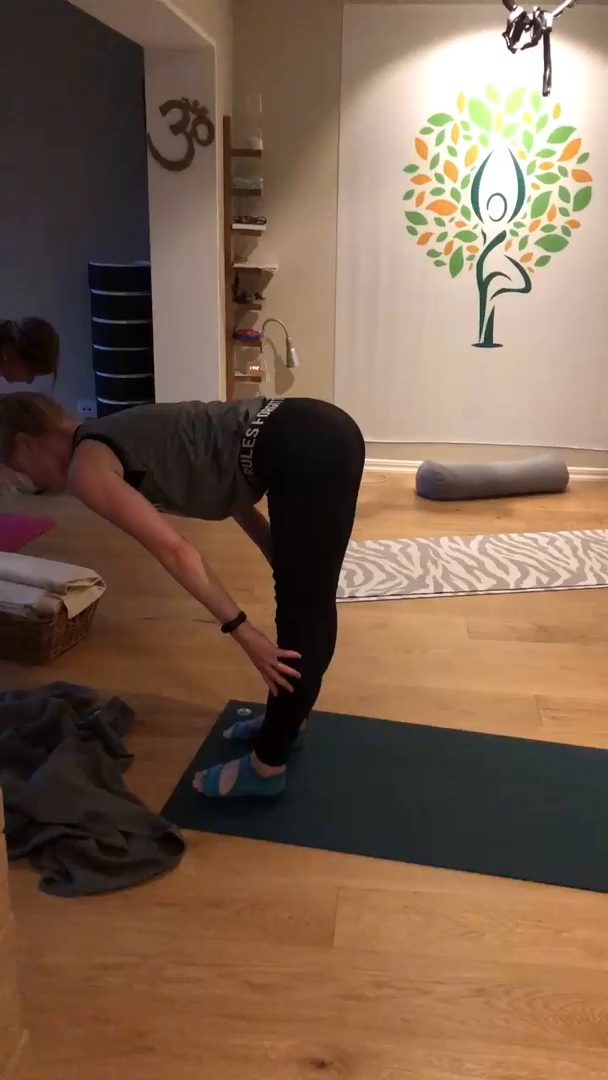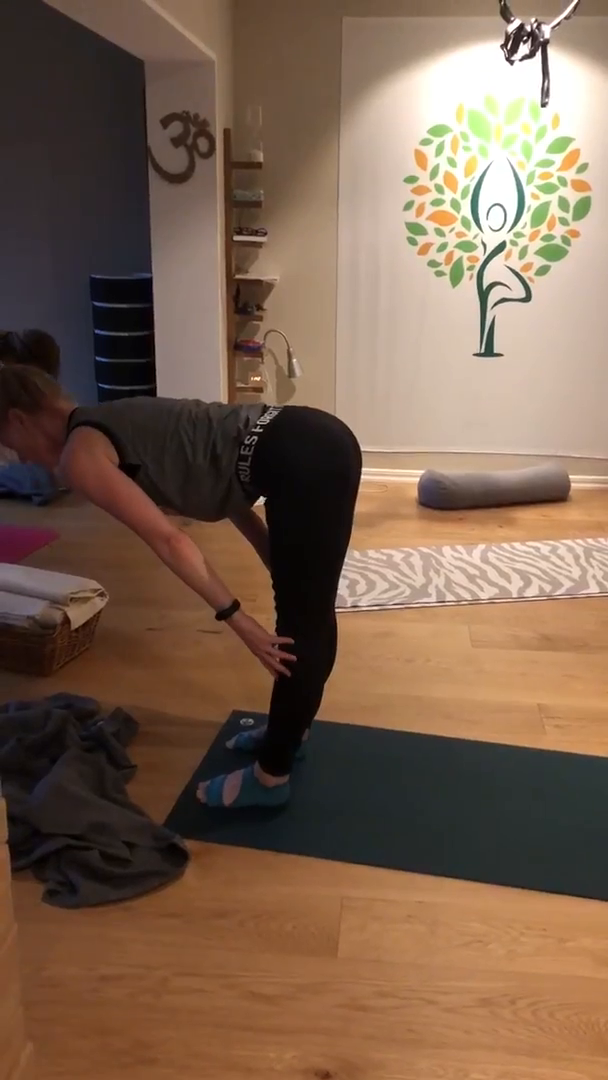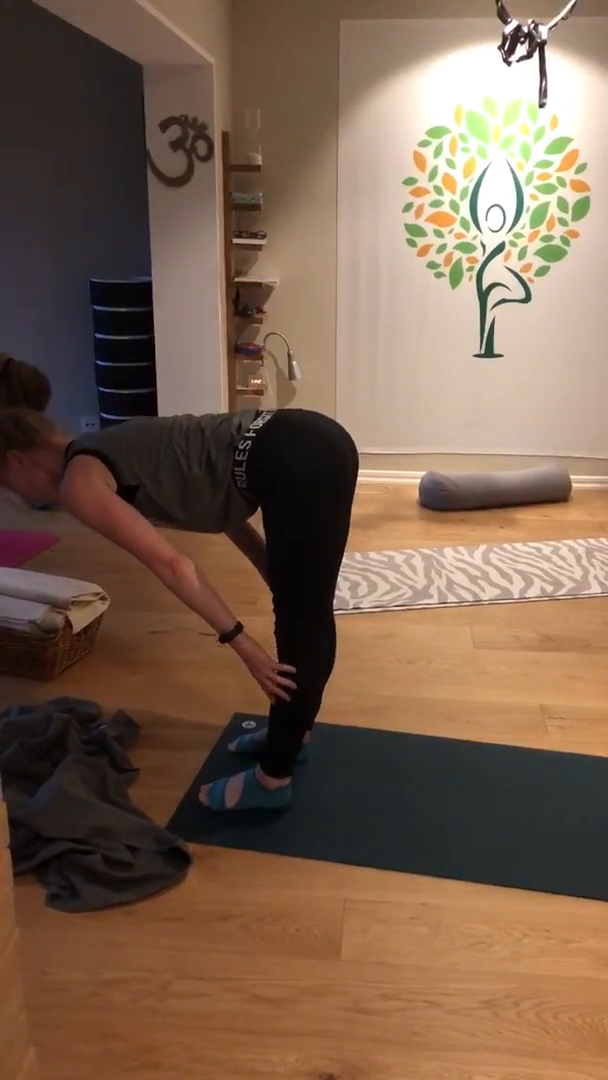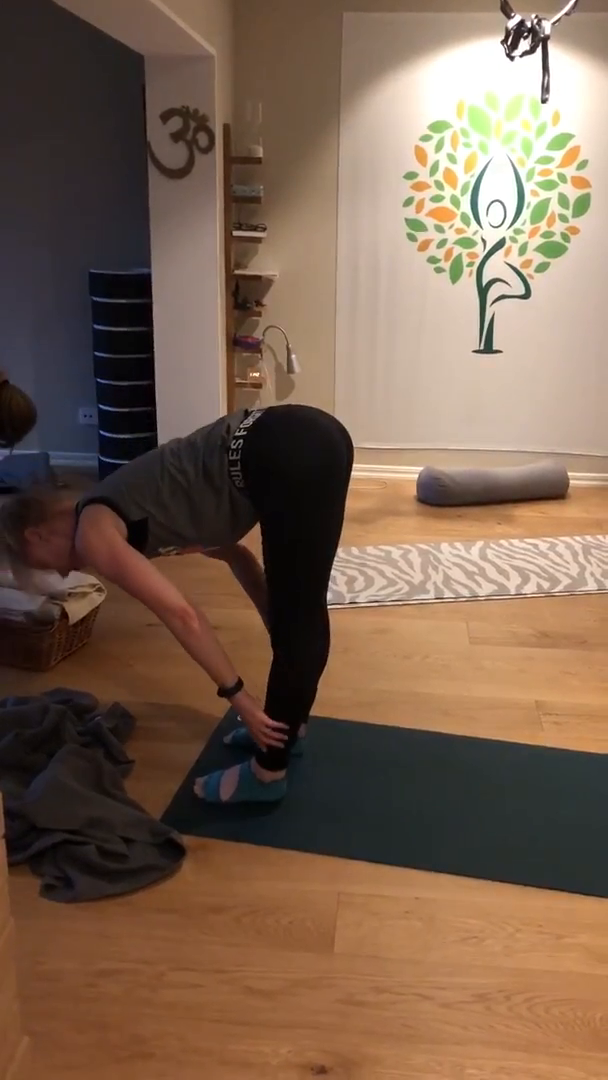
dt=0.7s
person 1, frame 1
left shoulder: (86, 469)
right shoulder: (116, 438)
left elbow: (174, 550)
right elbow: (234, 491)
left wrist: (240, 630)
right wrist: (286, 563)
left hip: (304, 454)
right hip: (322, 431)
left knee: (302, 614)
right knee: (307, 605)
left ankle: (267, 766)
right ankle: (286, 720)
person 1, frame 2
left shoulder: (80, 455)
right shoulder: (113, 425)
left elbow: (168, 539)
left wrist: (235, 618)
right wrist: (284, 569)
left hip: (301, 462)
right hip: (318, 437)
left knee: (302, 627)
right knee: (306, 617)
left ankle: (271, 777)
right ankle: (290, 730)
person 1, frame 3
left shoulder: (79, 483)
right shoulder: (104, 456)
left elbow: (170, 564)
right elbow: (228, 513)
left wrist: (237, 639)
right wrist: (283, 587)
left hip: (296, 465)
right hip: (314, 442)
left knee: (301, 628)
right knee: (307, 618)
left ankle: (272, 779)
right ankle: (293, 732)
person 1, frame 4
left shoulder: (92, 534)
right shoulder: (116, 510)
left elbow: (181, 615)
right elbow: (234, 552)
left wrist: (238, 697)
right wrist: (276, 628)
left hip: (289, 459)
right hip: (310, 435)
left knee: (297, 624)
right knee: (301, 613)
left ankle: (268, 773)
right ankle: (286, 728)
